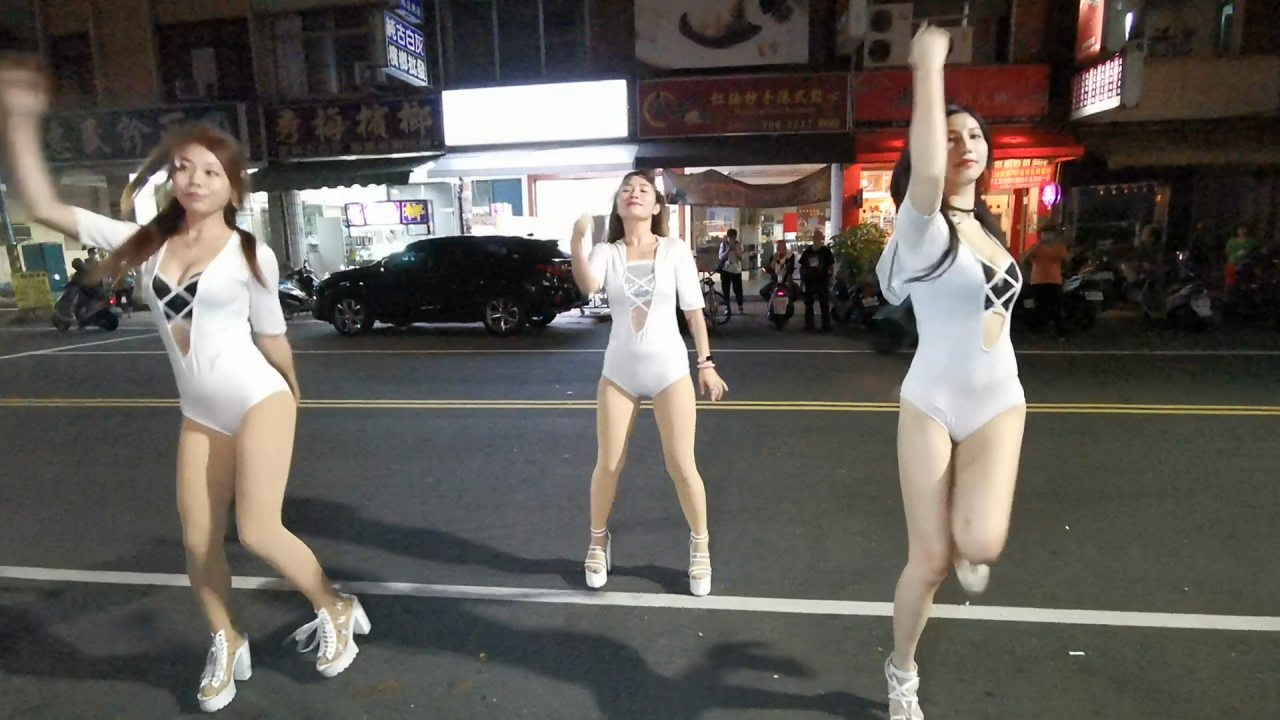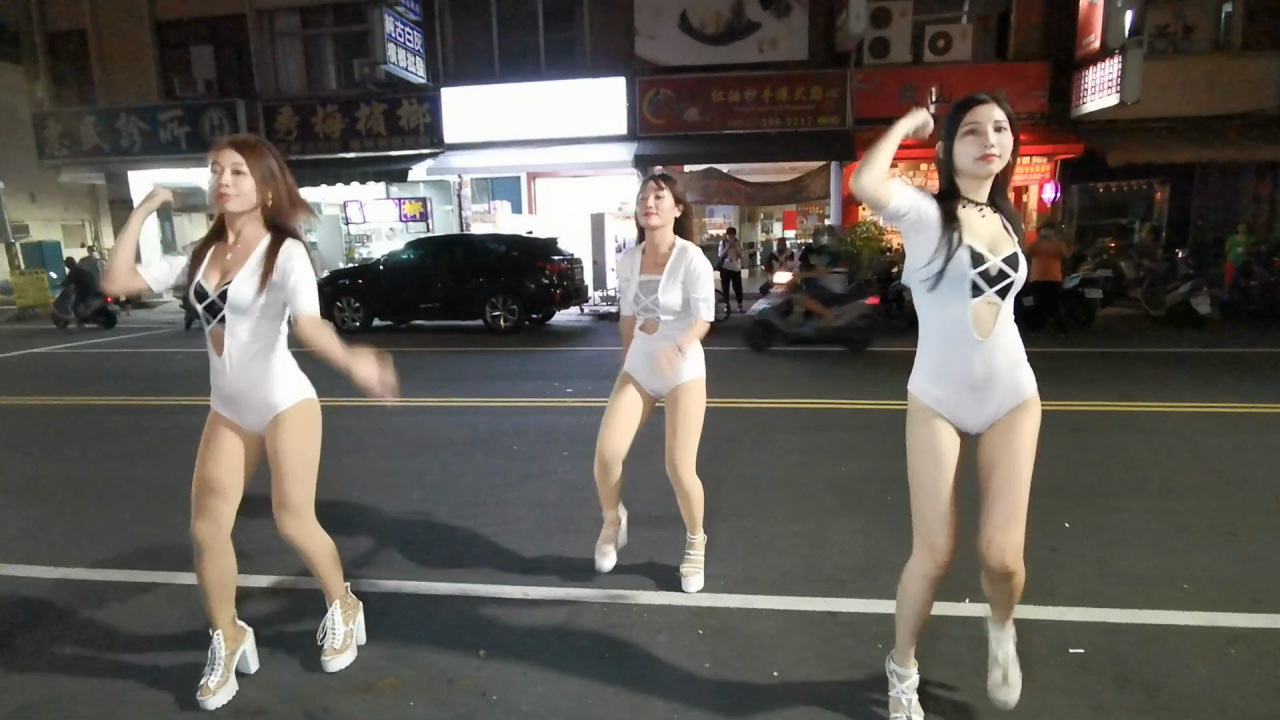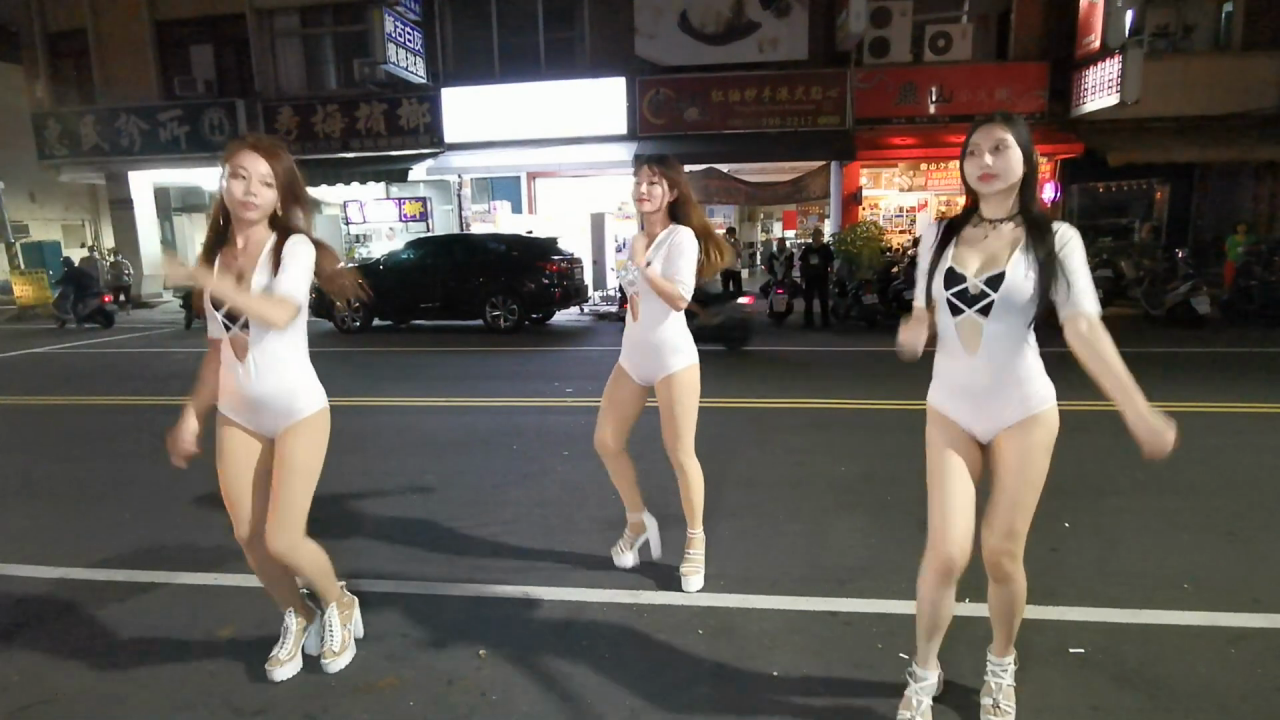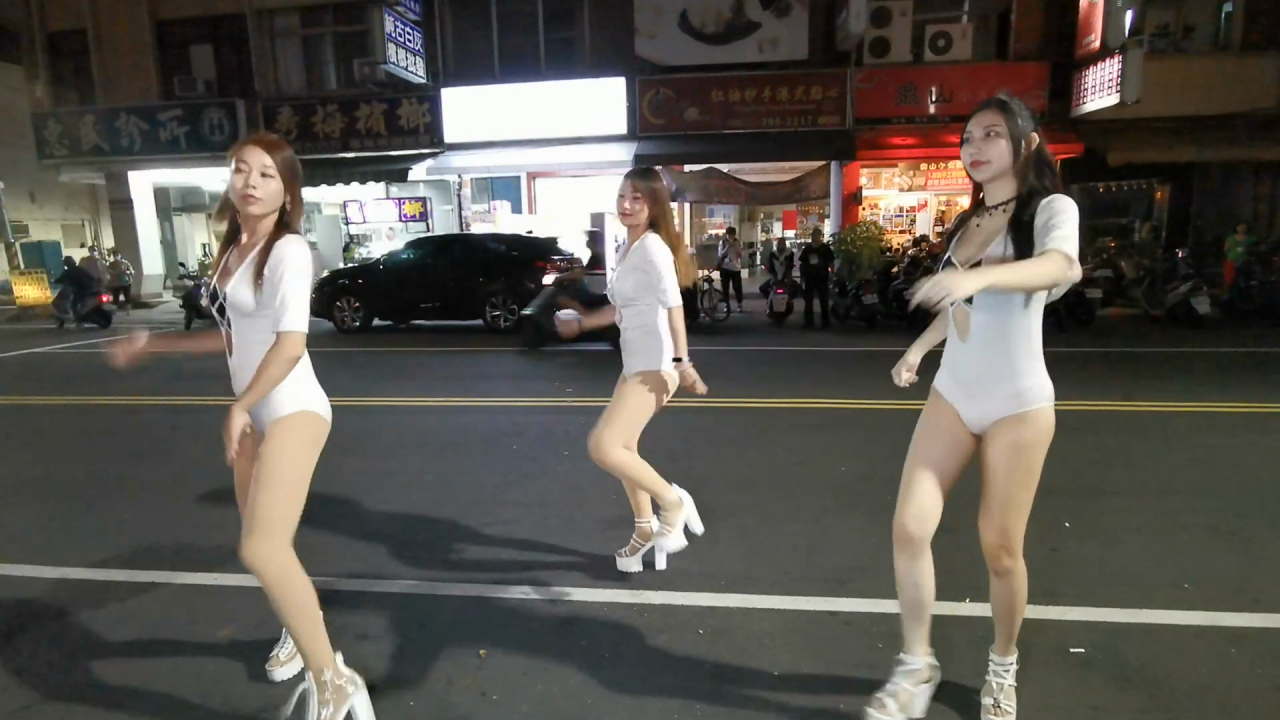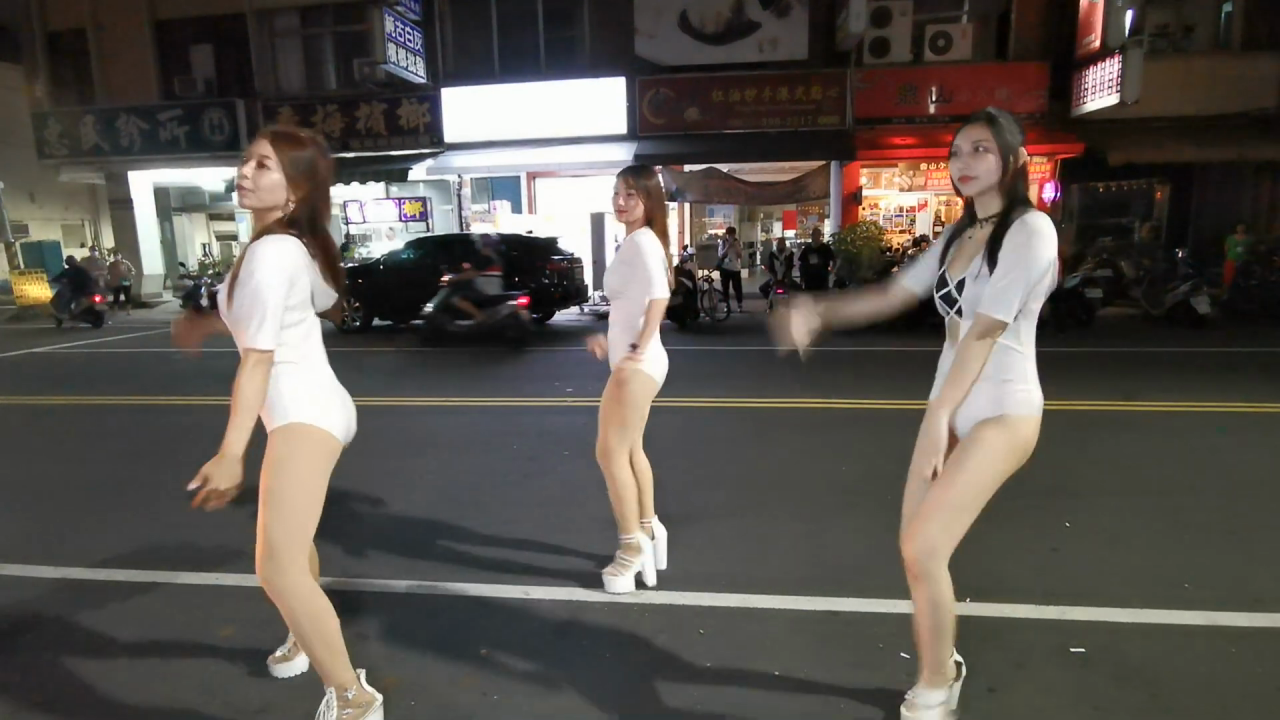
dt=0.3s
person 1, frame 1
left shoulder: (987, 227)
right shoulder: (922, 223)
right elbow: (926, 169)
right wrist: (928, 64)
left hip: (999, 408)
right hip: (930, 409)
left knee: (980, 545)
right knee: (930, 561)
left ankle: (963, 540)
person 1, frame 2
left shoulder: (1013, 226)
right shoulder: (928, 211)
right elbow: (865, 183)
right wrist: (905, 125)
left hip: (1010, 400)
right hip: (934, 401)
left knee: (1002, 555)
right knee: (932, 554)
left ankle: (1001, 631)
person 1, frame 3
left shoulder: (1055, 240)
right shoulder: (941, 234)
left elbow: (1086, 331)
right elbow: (920, 323)
left wrist: (1137, 410)
right wrist: (912, 332)
left hip: (1024, 412)
right hip: (950, 412)
left knee: (1002, 555)
right knee: (945, 550)
left ankle: (1000, 667)
person 1, frame 4
left shoulder: (1054, 209)
right shoulder: (966, 222)
left elbow: (1061, 267)
left wrist: (977, 279)
right wrist: (915, 351)
left hip: (1018, 406)
right hip: (952, 397)
left knee: (1000, 548)
right knee: (910, 526)
left ankle: (1003, 666)
right ankle: (915, 660)
person 1, frame 5
left shoulder: (1032, 229)
right shoulder: (956, 235)
left elbow: (987, 329)
right elbow: (893, 295)
left wrist: (937, 416)
right wrist: (818, 311)
left hip: (1005, 414)
right hip: (950, 409)
left knee: (925, 552)
right knee: (913, 551)
right ankle: (939, 669)
person 2, frame 1
left shoulder: (250, 253)
right shoulder: (147, 242)
left elbow: (272, 339)
left wrist: (294, 389)
left hip: (261, 399)
right hip: (202, 416)
left knee: (258, 533)
right knee: (199, 543)
left ankle: (335, 609)
right ankle: (227, 644)
person 2, frame 2
left shoulder: (285, 255)
right shoulder: (203, 254)
left elbow: (308, 323)
right elbow: (118, 282)
left wrist: (350, 360)
right wrist: (139, 214)
left hip: (287, 405)
right hip: (227, 411)
left knee: (295, 525)
right knee: (206, 531)
left ankle: (343, 608)
right ankle: (229, 640)
person 2, frame 3
left shoulder: (292, 250)
right shoulder: (214, 257)
left elbow: (275, 314)
right elbow: (218, 347)
left wrist: (196, 280)
right wrist: (191, 414)
left hip: (299, 411)
right hip: (237, 415)
left knee: (282, 539)
right knee: (249, 537)
left ankle: (338, 603)
right ankle: (300, 620)
person 2, frame 4
left shoulder: (288, 249)
right shoulder: (234, 252)
left elbow: (289, 342)
left wrist: (239, 410)
right wrist: (156, 344)
left hip: (294, 410)
right hip: (261, 411)
left knee: (262, 550)
right knee: (259, 542)
right ankle: (300, 627)
person 2, frame 5
left shoulder: (271, 250)
right shoulder: (283, 246)
left elbow: (259, 357)
left wrist: (230, 453)
right wrist: (204, 320)
left hip: (305, 417)
right hip: (304, 413)
left knee: (277, 571)
right knee: (284, 540)
right ankle: (309, 631)
person 3, frame 1
left shoulder: (675, 250)
right shoulder: (607, 253)
left elbow: (693, 309)
right elbow: (587, 285)
left wrist: (706, 362)
right wrist: (578, 241)
left hip: (670, 368)
right hip: (619, 370)
left knee: (682, 466)
right knee: (608, 465)
left ankle: (699, 545)
right ankle: (599, 541)
person 3, frame 2
left shoulder: (692, 257)
right shoulder: (630, 257)
left elbow: (702, 322)
left wrist: (678, 350)
right wrist: (622, 361)
left hip: (684, 371)
right hip: (637, 368)
left knee: (679, 468)
right knee: (607, 454)
left ankle: (695, 545)
right ankle: (611, 518)
person 3, frame 3
left shoulder: (682, 237)
right shoulder: (636, 238)
left elbow: (680, 298)
left wrist: (644, 266)
left hip: (673, 359)
right hip: (632, 355)
left knee: (681, 456)
right knee: (605, 441)
left ankle: (695, 542)
right ankle: (638, 520)
person 3, frame 4
left shoulder: (651, 247)
right shoulder: (631, 248)
left elbow: (672, 304)
left wrist: (681, 360)
right wrist: (582, 322)
left hip: (654, 368)
right hip: (638, 366)
left knee: (603, 448)
right knee: (620, 448)
left ankle: (671, 498)
right ankle: (647, 528)
person 3, frame 5
left shoulder: (643, 242)
right shoulder: (635, 243)
left elbow: (658, 296)
left wrist: (635, 351)
right wrist: (609, 338)
left hip: (638, 365)
right hip: (636, 363)
left knee: (611, 455)
right knee: (629, 449)
left ankle: (633, 546)
right ankle: (648, 531)
